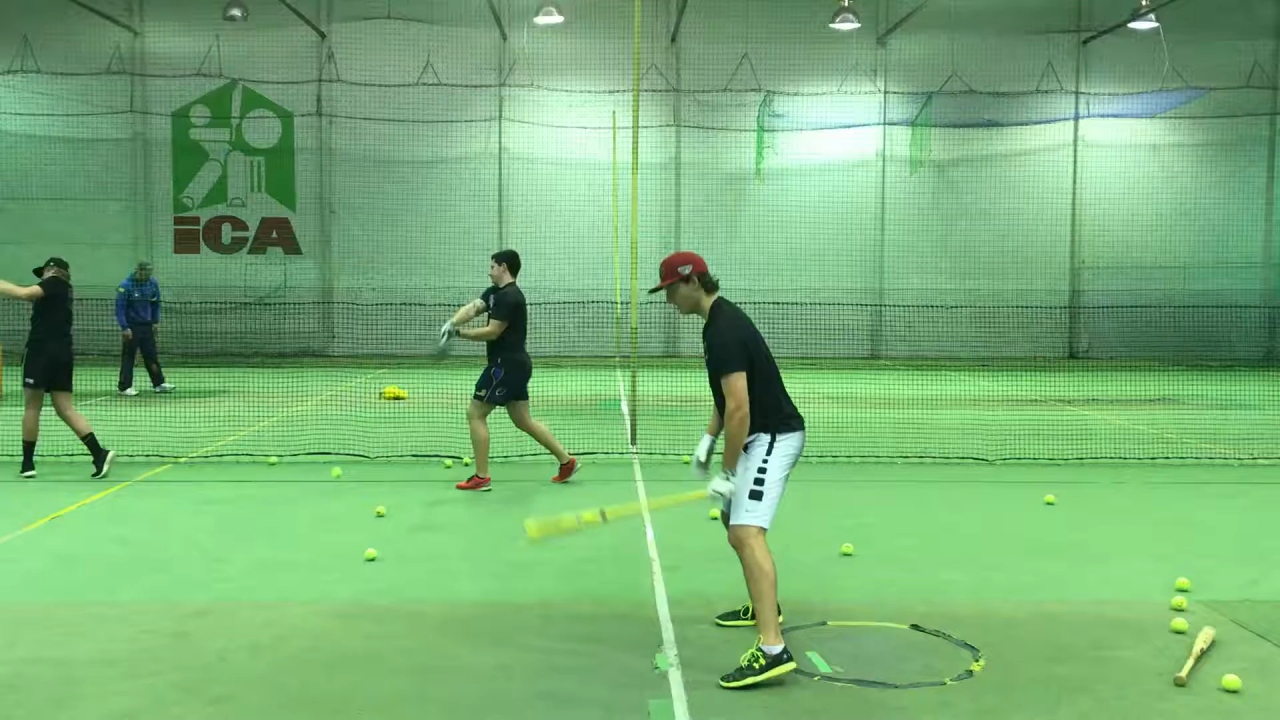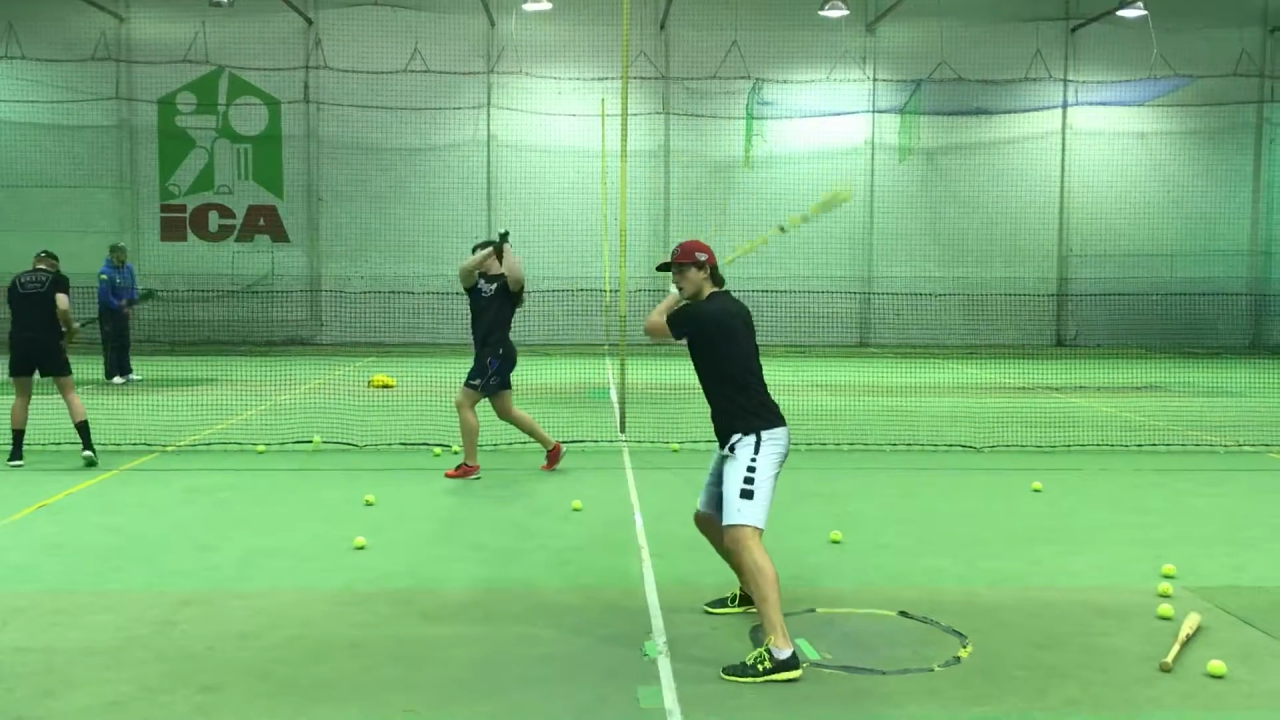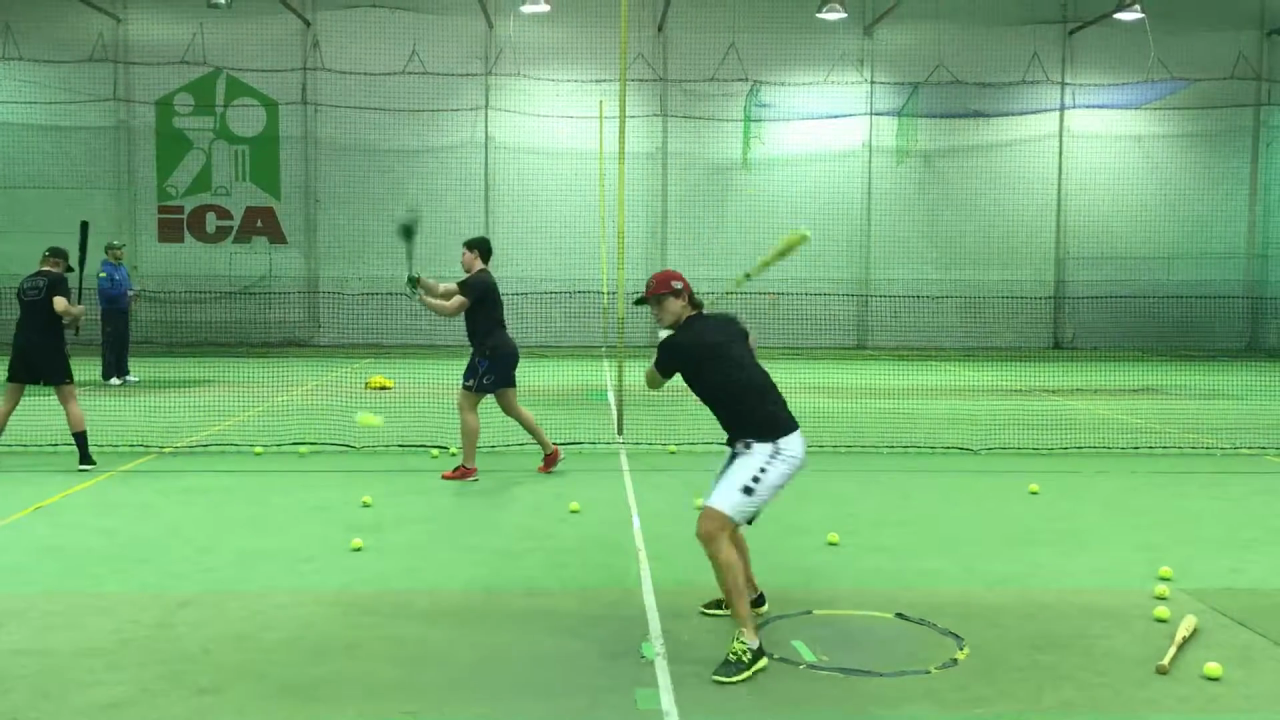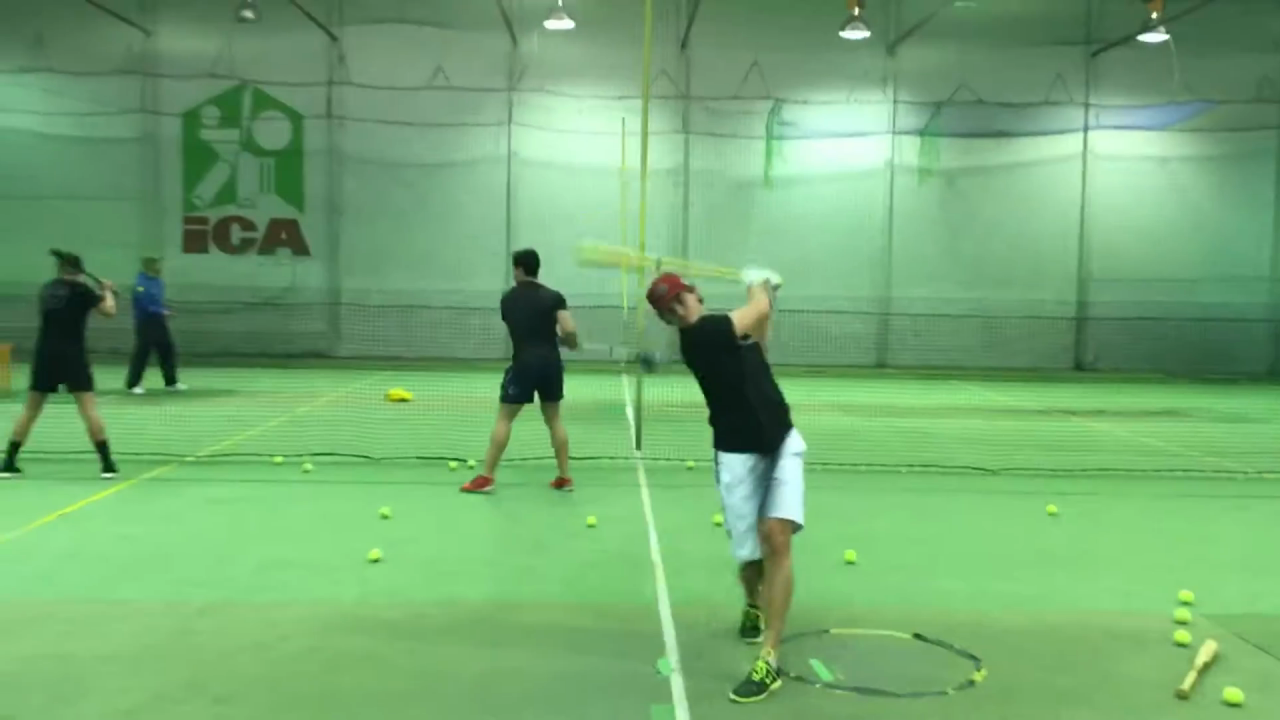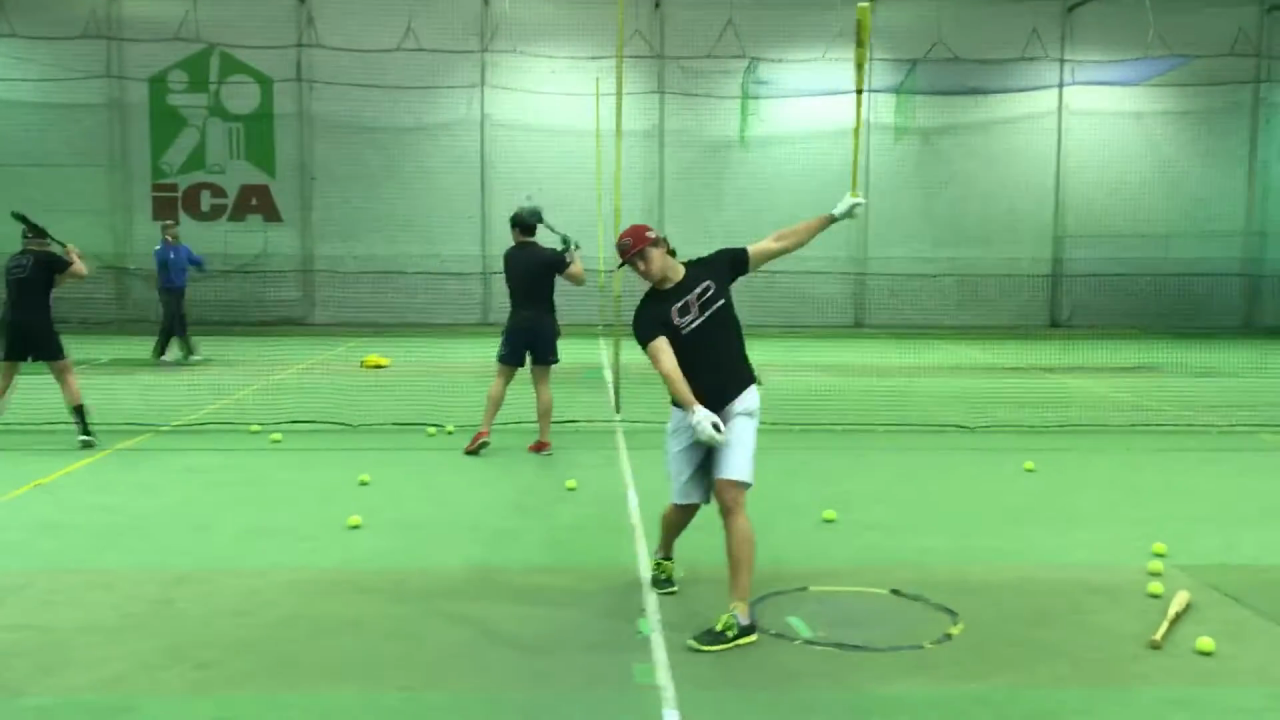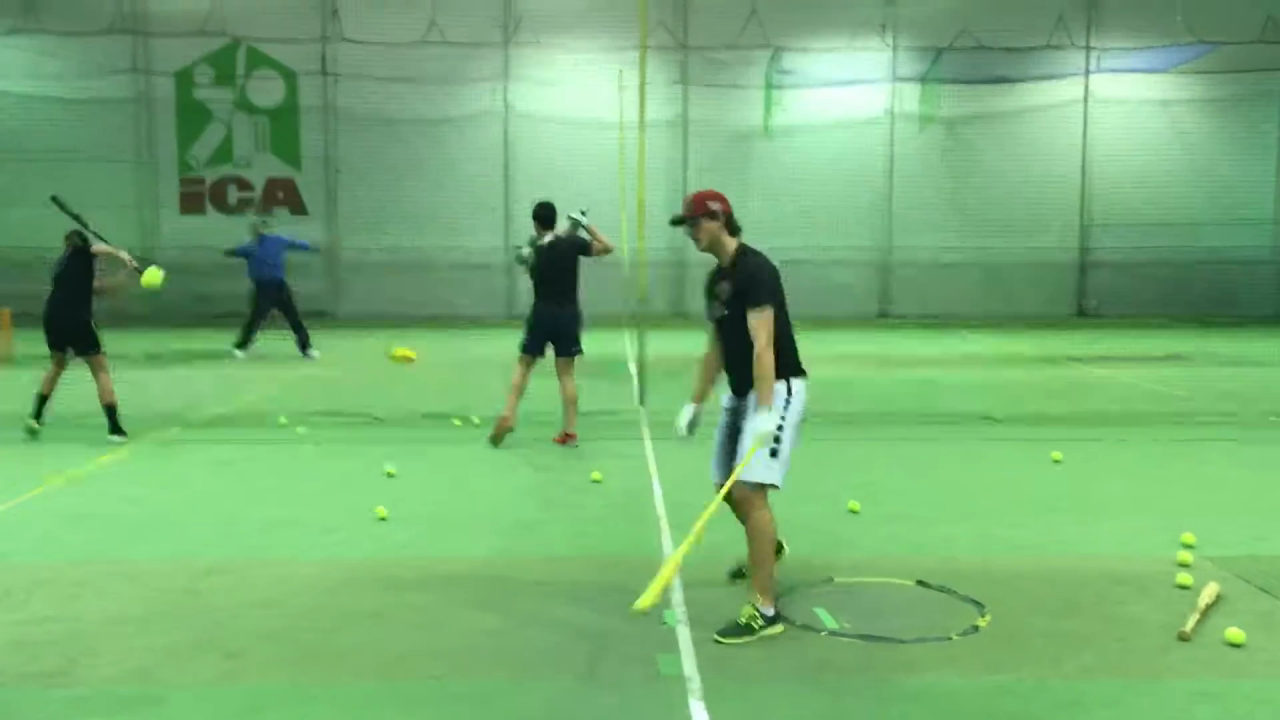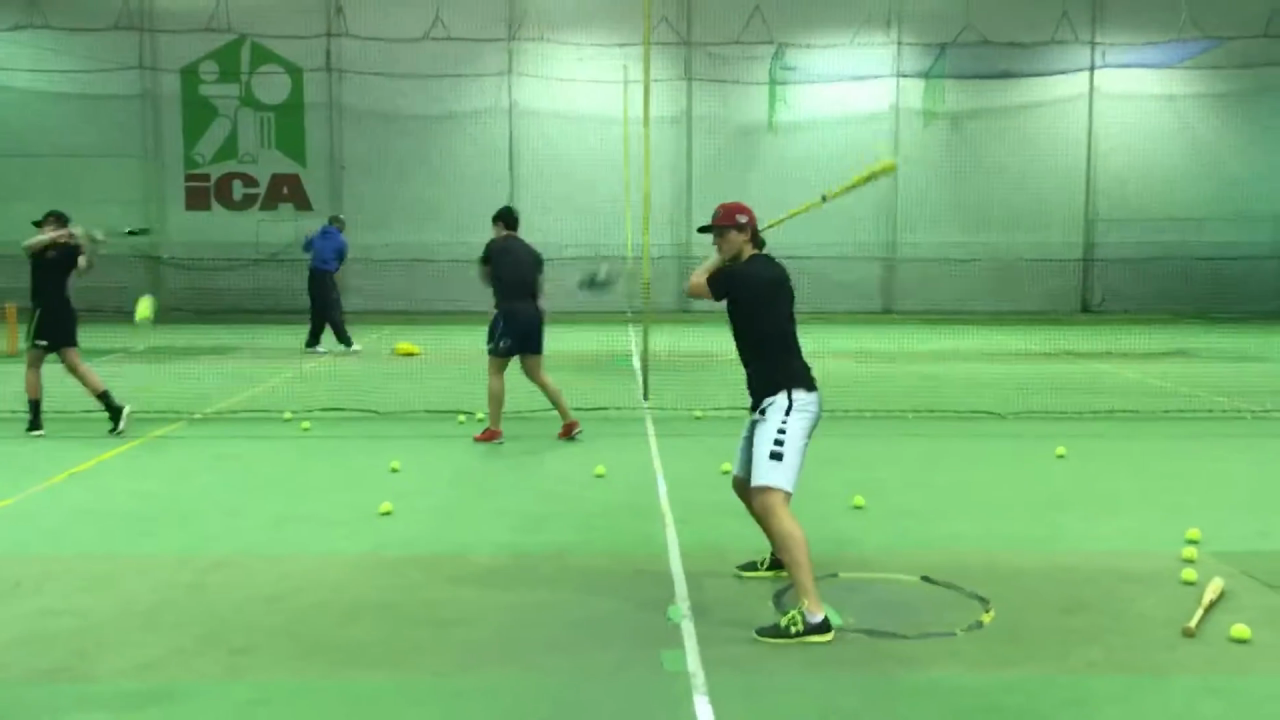
dt=0.7s
person 1, frame 1
left shoulder: (724, 332)
right shoulder: (722, 318)
left elbow: (739, 408)
left wrist: (726, 471)
right wrist: (707, 442)
left hip: (773, 437)
right hip: (765, 435)
left knee: (746, 533)
right knee: (733, 519)
left ankle: (772, 648)
right ankle: (764, 605)
person 1, frame 2
left shoulder: (701, 314)
right shoulder: (731, 308)
left elbow: (652, 325)
left wrist: (675, 300)
left hip: (755, 438)
right hip: (744, 435)
left knee: (741, 536)
right knee: (707, 518)
left ankle: (780, 651)
right ankle: (751, 593)
person 1, frame 3
left shoulder: (674, 345)
right shoulder: (724, 324)
left elbow: (652, 381)
right elbow: (744, 342)
left hip: (774, 445)
right hip: (752, 444)
left knee: (711, 524)
right knee: (715, 525)
left ankle: (749, 640)
right ankle: (747, 594)
person 1, frame 4
left shoulder: (721, 330)
right shoulder: (698, 336)
left elbow: (757, 338)
right elbow: (759, 309)
left wrist: (763, 288)
right wrist: (758, 286)
left hip: (783, 443)
right hip: (739, 456)
left knee: (776, 537)
right knee: (752, 557)
left ankle: (769, 660)
right ankle: (754, 604)
person 1, frame 5
left shoulder: (715, 267)
right shoulder: (648, 313)
left elbow: (778, 244)
right elbow: (667, 367)
left wrist: (835, 215)
right wrist: (694, 412)
left hip: (737, 402)
right hip: (692, 413)
left knee: (729, 499)
right knee: (685, 504)
left ankle: (740, 617)
right ankle: (663, 556)
person 1, frame 6
left shoulder: (755, 269)
right shoulder: (717, 279)
left elbow: (764, 343)
right elbow: (716, 347)
left wrist: (766, 409)
right wrist: (694, 404)
left hip: (774, 392)
right hip: (739, 394)
left knee: (749, 492)
right knee: (730, 489)
left ankle: (765, 609)
right ankle: (768, 544)
person 1, frame 7
left shoulder: (740, 275)
right shoulder: (773, 271)
left elbow: (694, 285)
left wrist: (721, 259)
right wrist: (727, 255)
left hip: (787, 401)
right hip: (774, 399)
left knee: (770, 501)
right knee: (744, 484)
left ankle: (812, 615)
right ankle: (782, 557)
person 2, frame 1
left shoulder: (510, 297)
right shoulder: (496, 292)
left elbow: (490, 332)
right elbow: (471, 309)
left wrist: (458, 332)
right wrist: (451, 323)
left hip: (506, 365)
right hip: (515, 364)
left knee: (475, 414)
right knee: (523, 420)
left ankle: (481, 477)
right ankle: (566, 460)
person 2, frame 2
left shoulder: (508, 283)
right shoulder: (475, 281)
left elbow: (518, 278)
right elbow: (464, 269)
left wrist: (506, 248)
right wrist: (494, 247)
left hip: (498, 353)
right hip: (488, 354)
left knee: (463, 402)
right knee: (506, 411)
left ankle: (470, 465)
right ankle: (552, 447)
person 2, frame 3
left shoulder: (478, 281)
right shoulder: (476, 281)
left elbow: (450, 309)
right elbow: (442, 289)
left wrist: (422, 298)
right wrist: (421, 282)
left hip: (491, 352)
right hip: (503, 350)
left knee: (466, 404)
right knee: (511, 406)
left ankle: (468, 467)
right ankle: (550, 450)
person 2, frame 4
left shoulder: (509, 298)
right shoulder: (554, 297)
right elbow: (569, 329)
right wrist: (571, 342)
left hip: (524, 363)
right hip: (552, 363)
left knee: (504, 418)
right knee: (554, 419)
left ankle: (486, 477)
right ankle: (564, 477)
person 2, frame 5
left shoulder: (510, 255)
right shoulder: (550, 256)
right elbow: (579, 279)
left wrist: (561, 254)
right wrist: (572, 254)
left hip: (517, 323)
right hip: (544, 325)
left knee: (501, 378)
right knee: (542, 383)
left ankle: (484, 432)
right ankle: (544, 441)
person 2, frame 6
left shoulder: (534, 247)
right shoulder: (571, 244)
right elbow: (607, 247)
left wrist: (574, 226)
right wrist: (585, 224)
left hip: (541, 314)
right hip: (567, 316)
left knee: (523, 365)
right knee: (566, 374)
left ankle: (507, 417)
right ankle: (570, 432)
person 2, frame 7
left shoulder: (494, 246)
right shoulder: (533, 253)
left elbow: (485, 277)
left hip: (509, 315)
right hip: (532, 314)
left knee: (495, 371)
right knee: (535, 373)
left ankle: (494, 430)
right ankle: (569, 422)
person 3, frame 1
left shoulder: (56, 283)
right shoulder: (61, 292)
left elbow: (24, 293)
right elbow: (29, 296)
left hip: (42, 350)
right hip: (62, 353)
left knee: (32, 407)
right knee: (66, 409)
left ankle: (28, 463)
right ankle: (99, 453)
person 3, frame 2
left shoulder: (16, 281)
right shoulder: (59, 279)
left elbow: (15, 312)
right elbow: (63, 308)
right wrist: (70, 327)
left hip: (20, 341)
right hip: (49, 341)
left knee: (22, 397)
right knee: (70, 393)
left ankle: (17, 452)
right ankle: (87, 445)
person 3, frame 3
left shoulder: (25, 283)
right shoulder: (57, 279)
right elbow: (60, 308)
left wrist: (66, 322)
right wrist: (76, 312)
left hip: (22, 347)
right hip: (50, 348)
right knee: (70, 402)
right ankle: (84, 456)
person 3, frame 4
left shoulder: (47, 289)
right shoulder: (79, 289)
right elbow: (110, 311)
left wrist: (95, 295)
right wrist: (107, 291)
left hip: (45, 355)
right hip: (72, 355)
left knee: (30, 409)
right knee: (89, 409)
right ankle: (107, 464)
person 3, frame 5
right shoulder: (45, 258)
right elbow: (82, 272)
left wrist: (63, 269)
right wrist: (72, 255)
right hip: (39, 325)
right knee: (66, 375)
right ankle: (84, 429)
person 3, frame 6
left shoulder: (63, 262)
right shoulder: (80, 251)
left elbow: (97, 286)
right elbow: (101, 249)
left wrist: (124, 275)
right wrist: (123, 256)
left hip: (52, 317)
right hip: (77, 318)
left knee: (57, 365)
right knee: (101, 371)
left ankle: (36, 417)
right ankle: (115, 427)
person 3, frame 7
left shoulder: (70, 248)
right shoulder: (42, 245)
left elbow: (83, 267)
right elbow: (28, 245)
left wrist: (86, 244)
right wrist: (58, 235)
left hip: (50, 312)
right hip: (59, 313)
left knee: (33, 365)
right knee: (76, 365)
left ankle: (35, 421)
right ankle: (115, 410)
